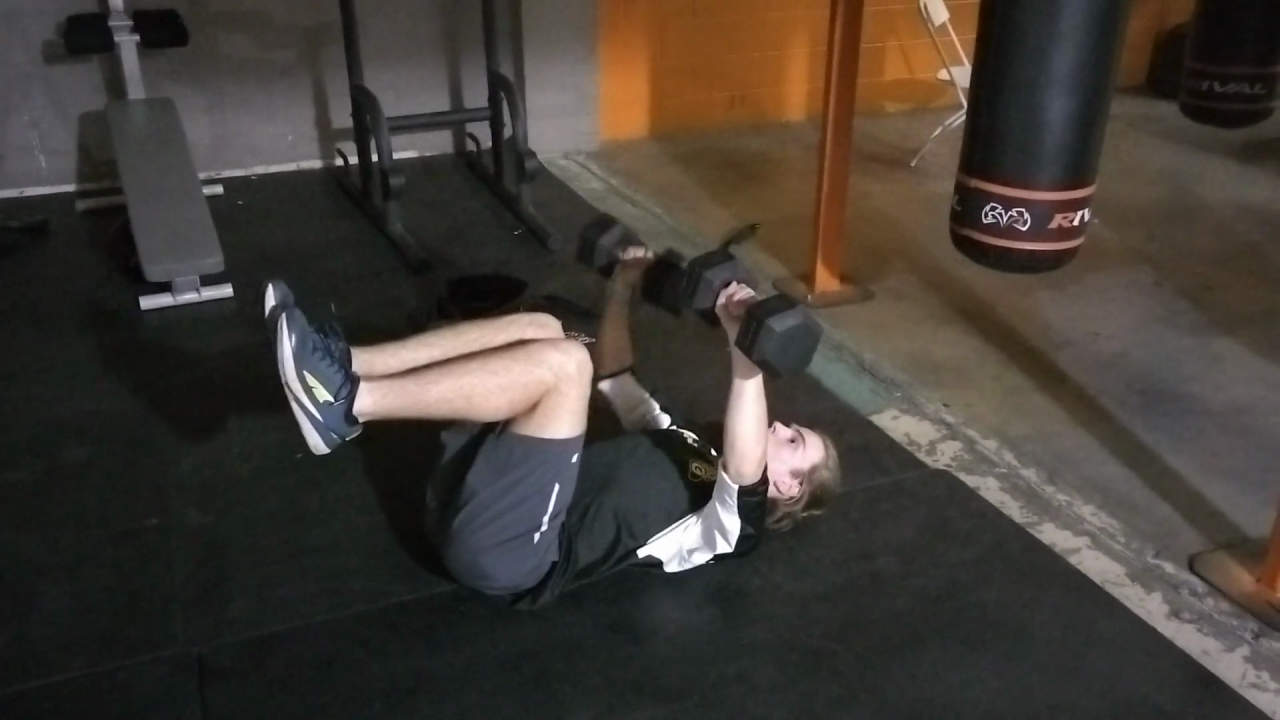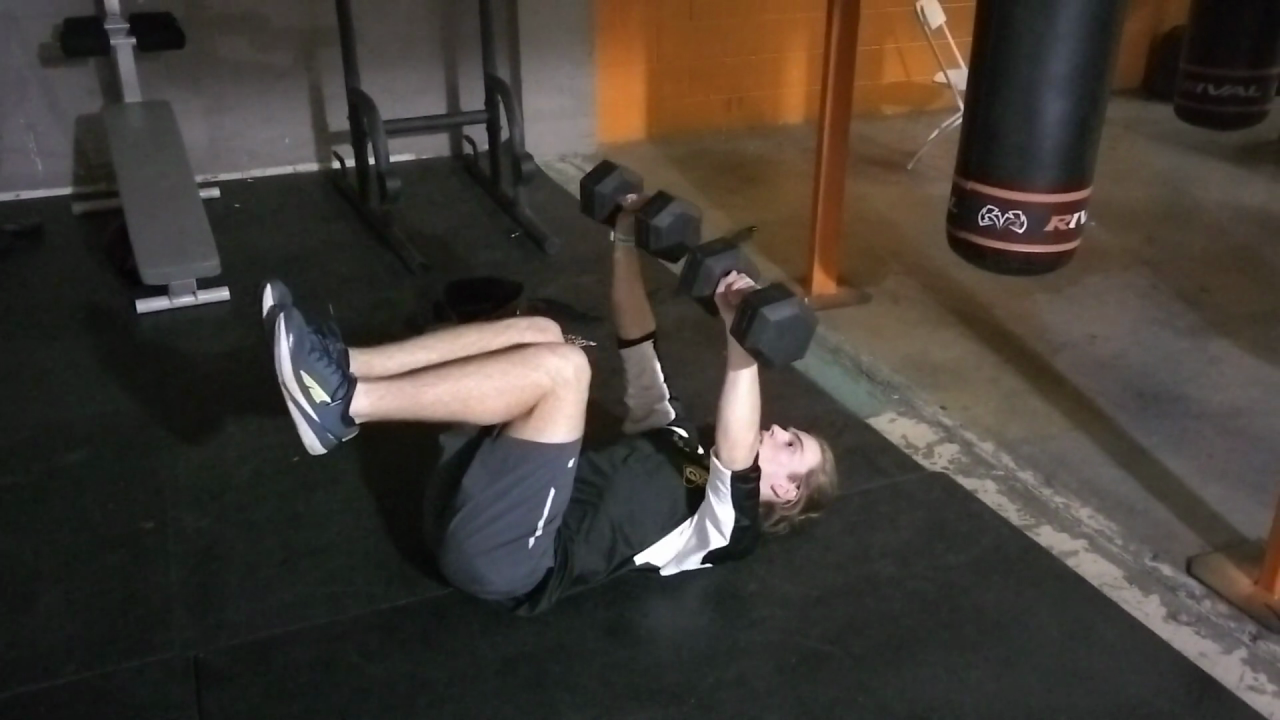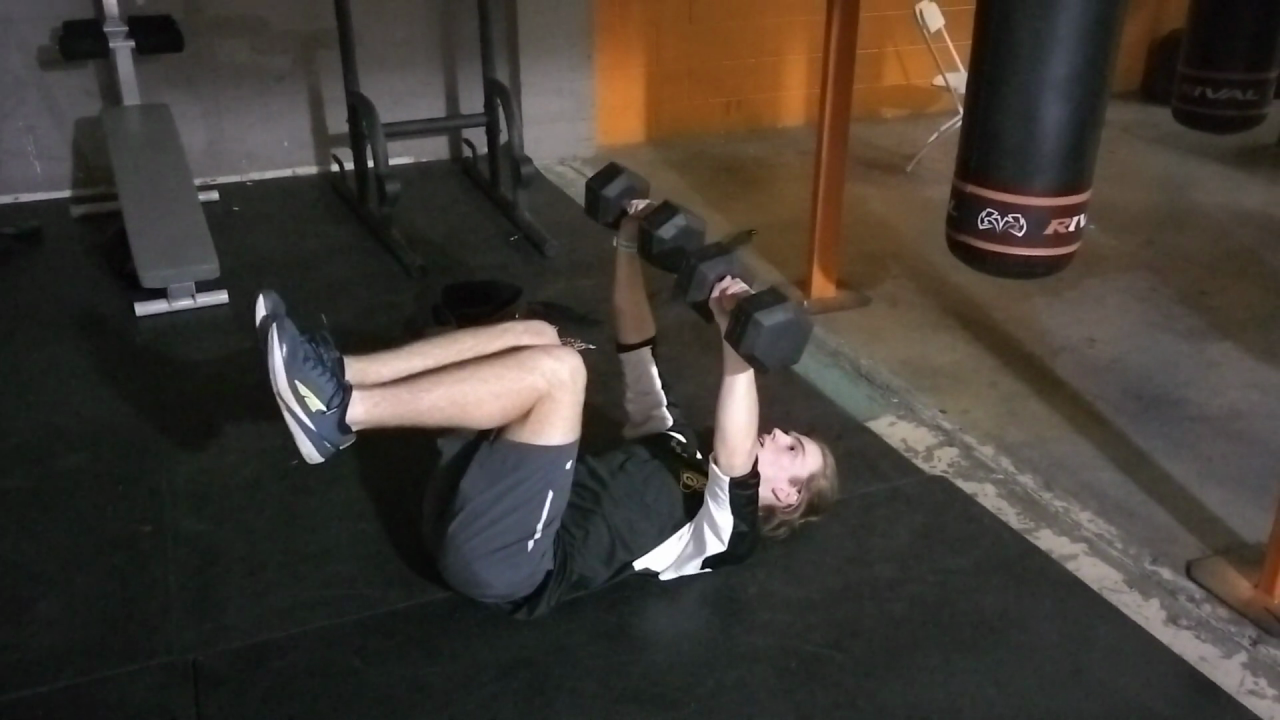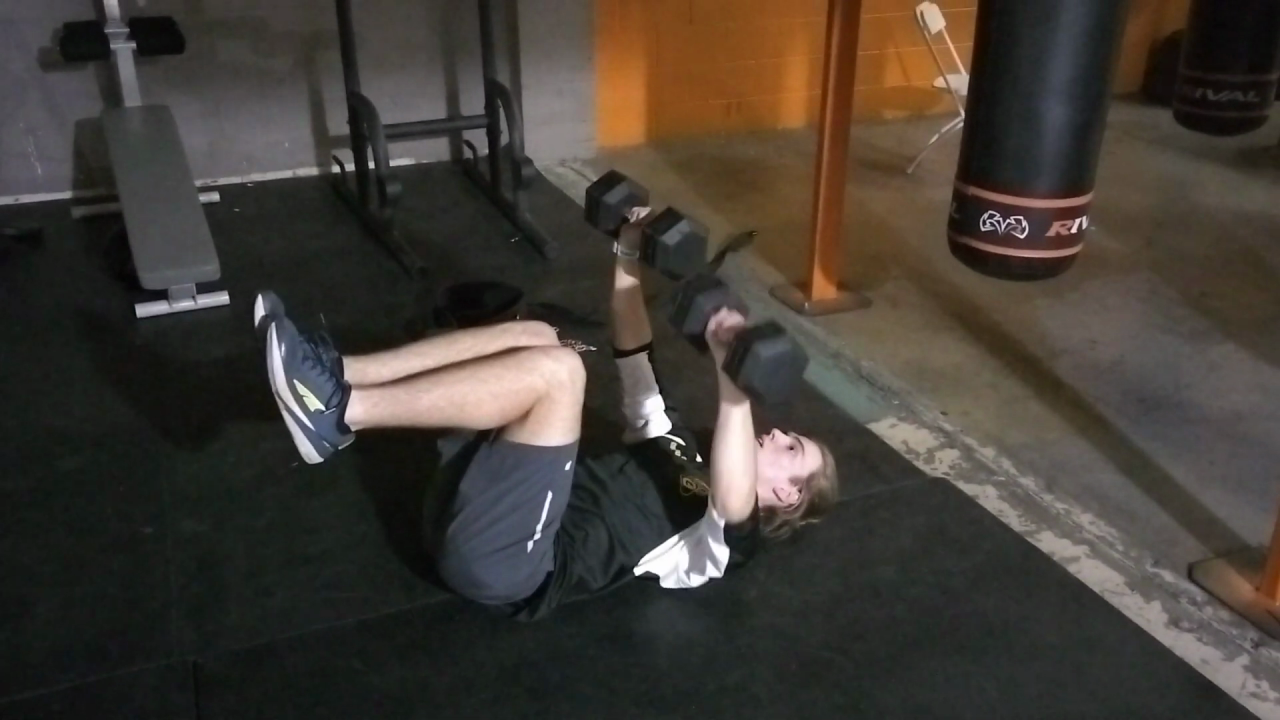
dt=0.3s
person 1, frame 1
left shoulder: (733, 521)
right shoulder: (680, 439)
left elbow: (743, 468)
right elbow: (612, 379)
left wrist: (744, 350)
right wrist: (621, 290)
left hip: (505, 545)
right hip: (474, 492)
left knee: (562, 363)
right knee: (540, 328)
left ankle: (346, 403)
right ankle: (343, 362)
person 1, frame 2
left shoulder: (729, 524)
right shoulder: (676, 435)
left elbow: (737, 455)
right elbow: (636, 342)
left wrist: (743, 339)
right wrist: (625, 241)
left hip: (500, 550)
right hip: (474, 496)
left knee: (563, 366)
right knee: (538, 332)
left ankle: (343, 405)
right ankle: (343, 365)
person 1, frame 3
left shoulder: (728, 529)
right shoulder: (673, 438)
left elbow: (734, 460)
right elbow: (637, 347)
left wrist: (738, 346)
right wrist: (628, 246)
left hip: (502, 555)
right hip: (472, 498)
left knee: (557, 369)
right knee: (536, 336)
left ankle: (339, 414)
right ankle: (336, 372)
person 1, frame 4
left shoulder: (722, 541)
right shoulder: (674, 442)
left elbow: (734, 505)
right elbow: (633, 353)
left wrist: (735, 375)
right wrist: (628, 256)
left hip: (500, 558)
right hip: (473, 505)
left knee: (556, 368)
right knee: (534, 336)
left ankle: (338, 414)
right ankle: (336, 373)
